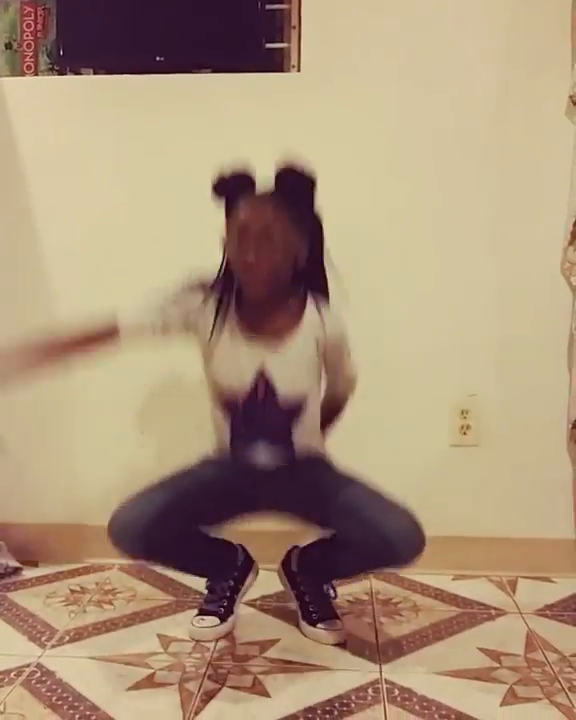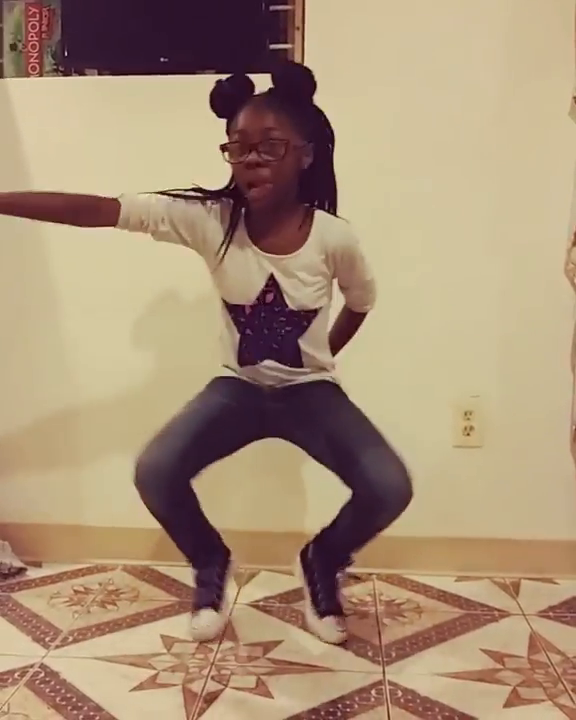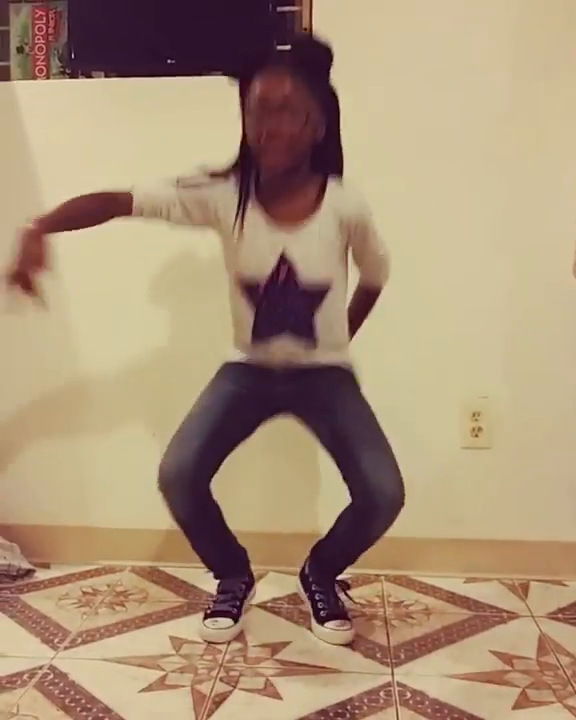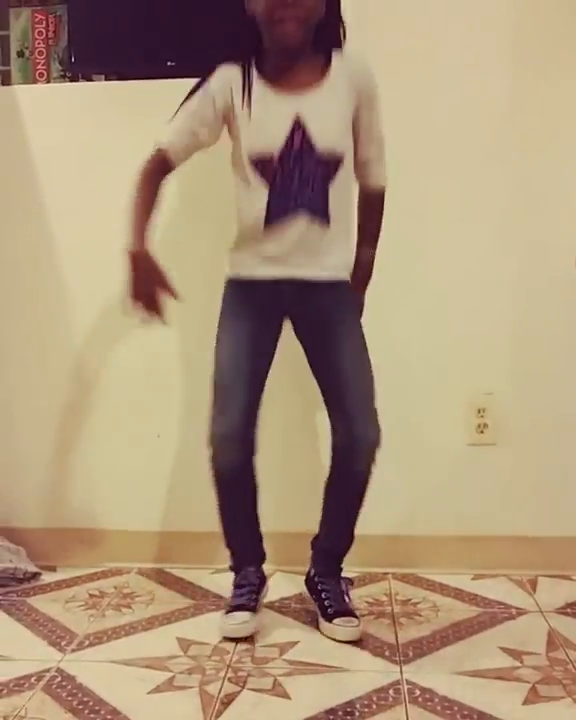
dt=0.2s
person 1, frame 1
left shoulder: (326, 324)
right shoulder: (202, 308)
right elbow: (107, 332)
left wrist: (306, 441)
left hip: (302, 469)
right hip: (231, 469)
left knee: (401, 540)
right knee: (130, 529)
left ankle: (309, 571)
right ankle: (227, 567)
person 1, frame 2
left shoulder: (334, 238)
right shoulder: (208, 220)
left elbow: (361, 305)
right elbow: (101, 210)
left wrist: (319, 356)
left hip: (311, 392)
right hip: (238, 389)
left knee: (388, 490)
right knee: (155, 475)
left ankle: (322, 563)
right ankle: (212, 567)
person 1, frame 3
left shoulder: (346, 210)
right shoulder: (216, 195)
left elbow: (372, 280)
right elbow: (112, 202)
left wrist: (336, 344)
left hip: (322, 375)
right hip: (246, 369)
left knee: (383, 495)
right knee: (178, 476)
left ankle: (322, 574)
right ankle: (232, 576)
person 1, frame 4
left shoulder: (354, 79)
right shoulder: (228, 88)
left elbow: (373, 182)
right elbow: (160, 160)
left wrist: (361, 272)
right wrist: (138, 247)
left hip: (325, 286)
right hip: (250, 286)
left knee: (359, 439)
right knee: (228, 438)
left ankle: (326, 574)
right ankle: (248, 574)
